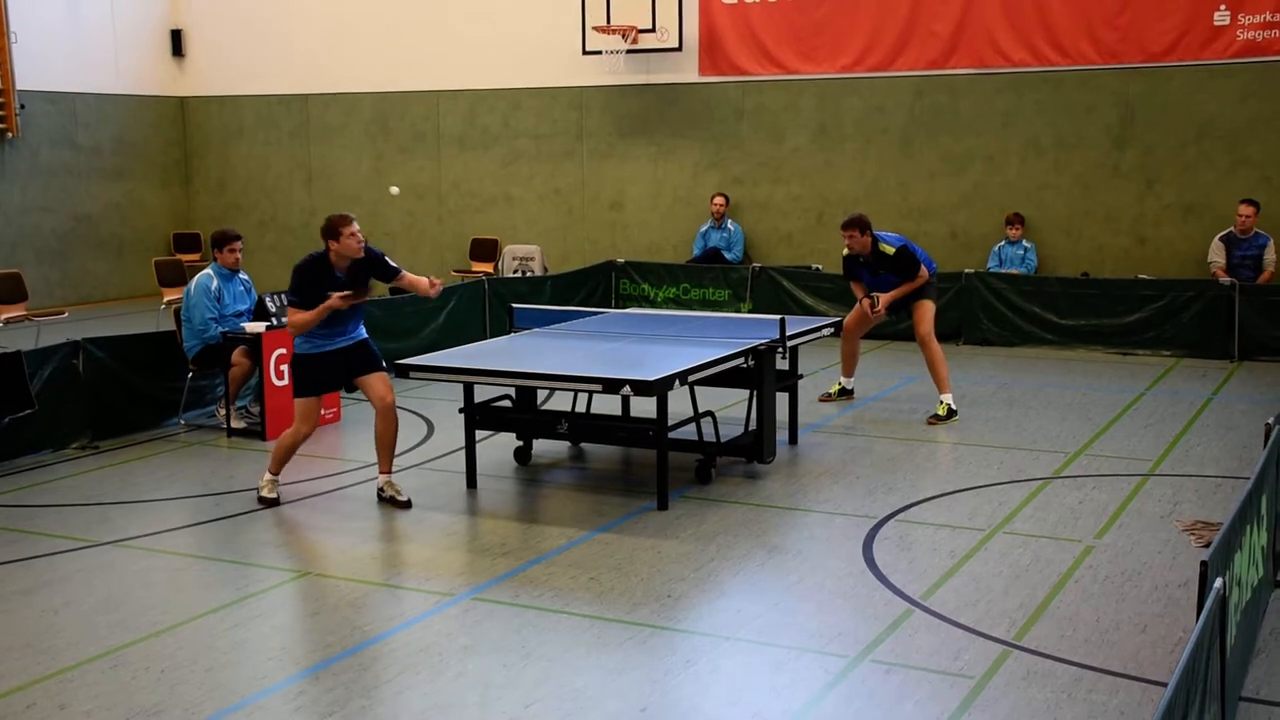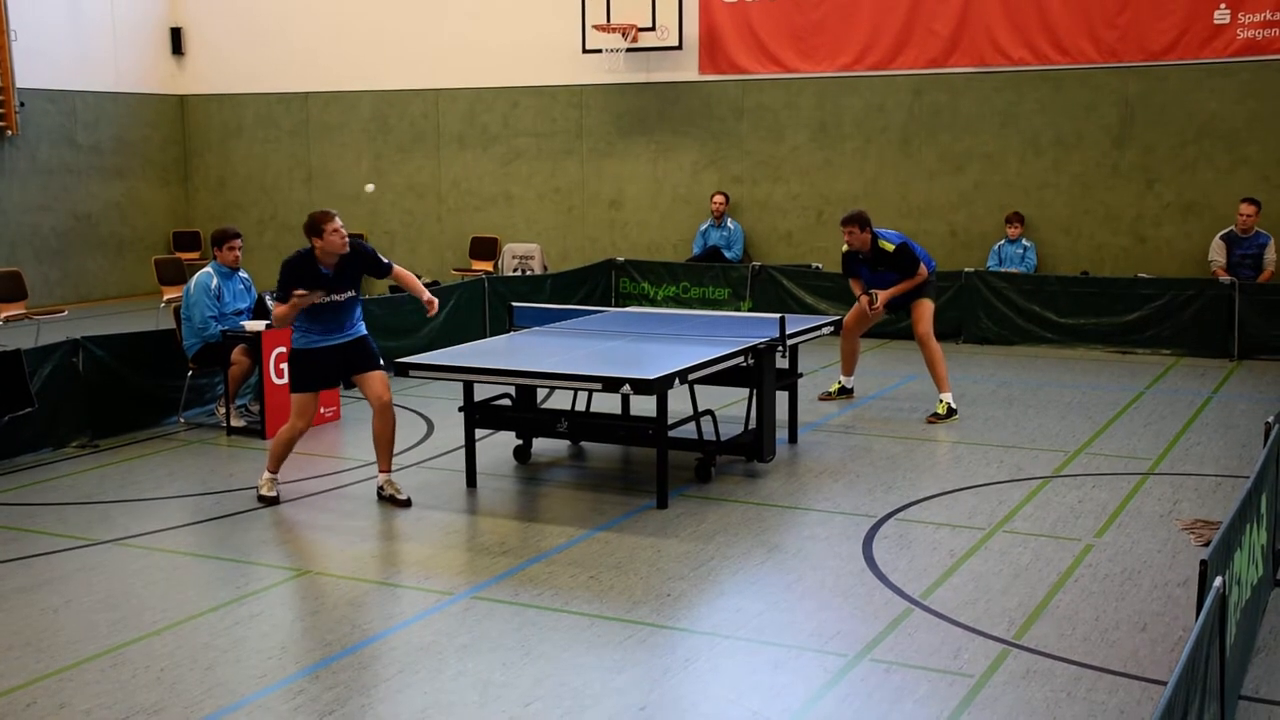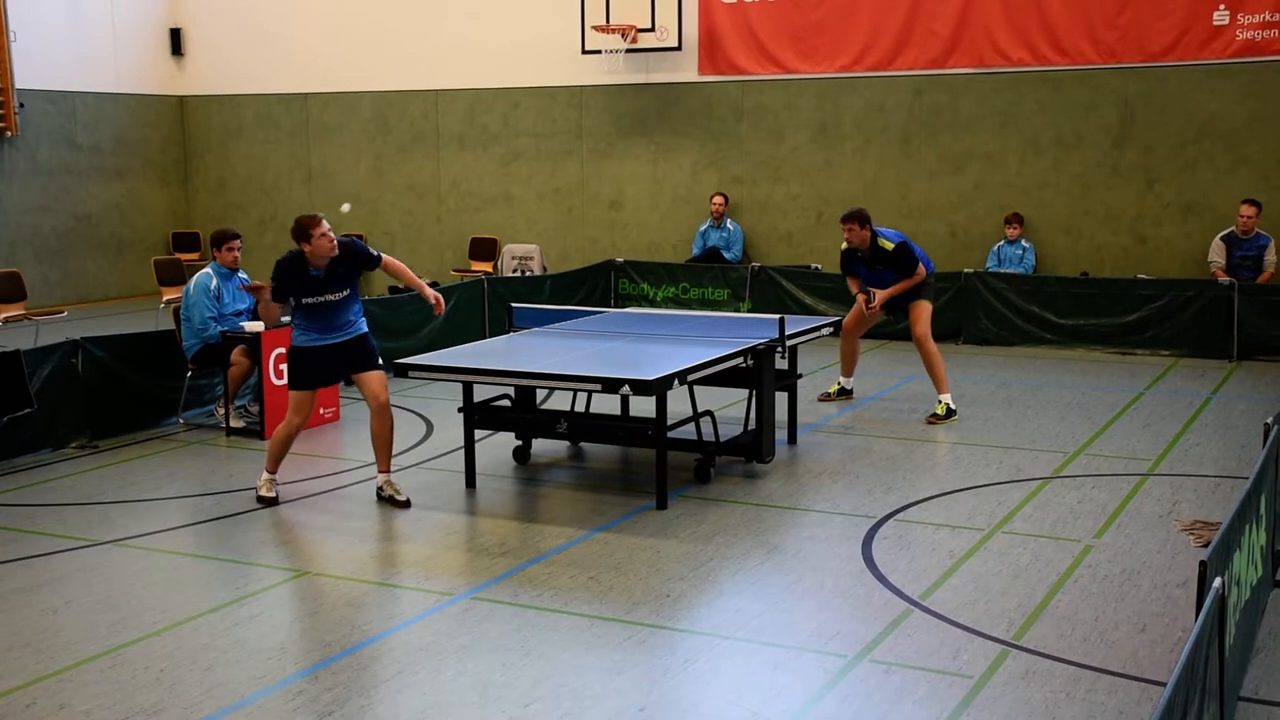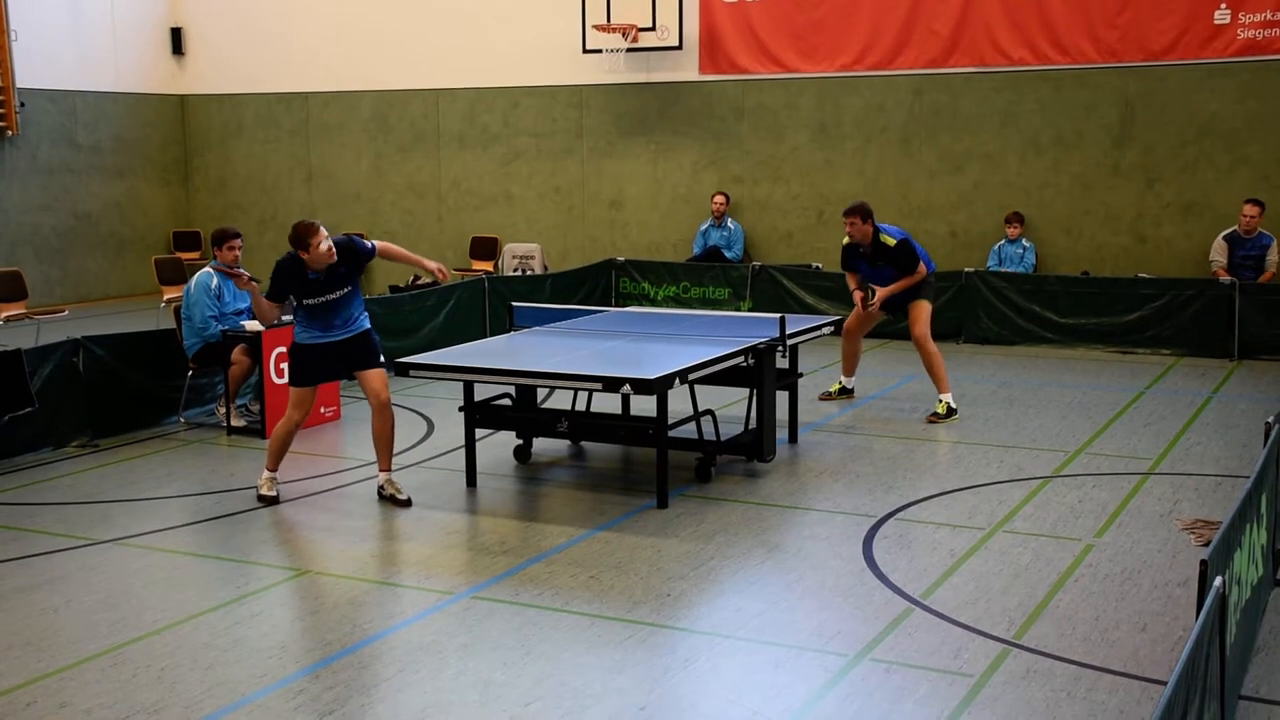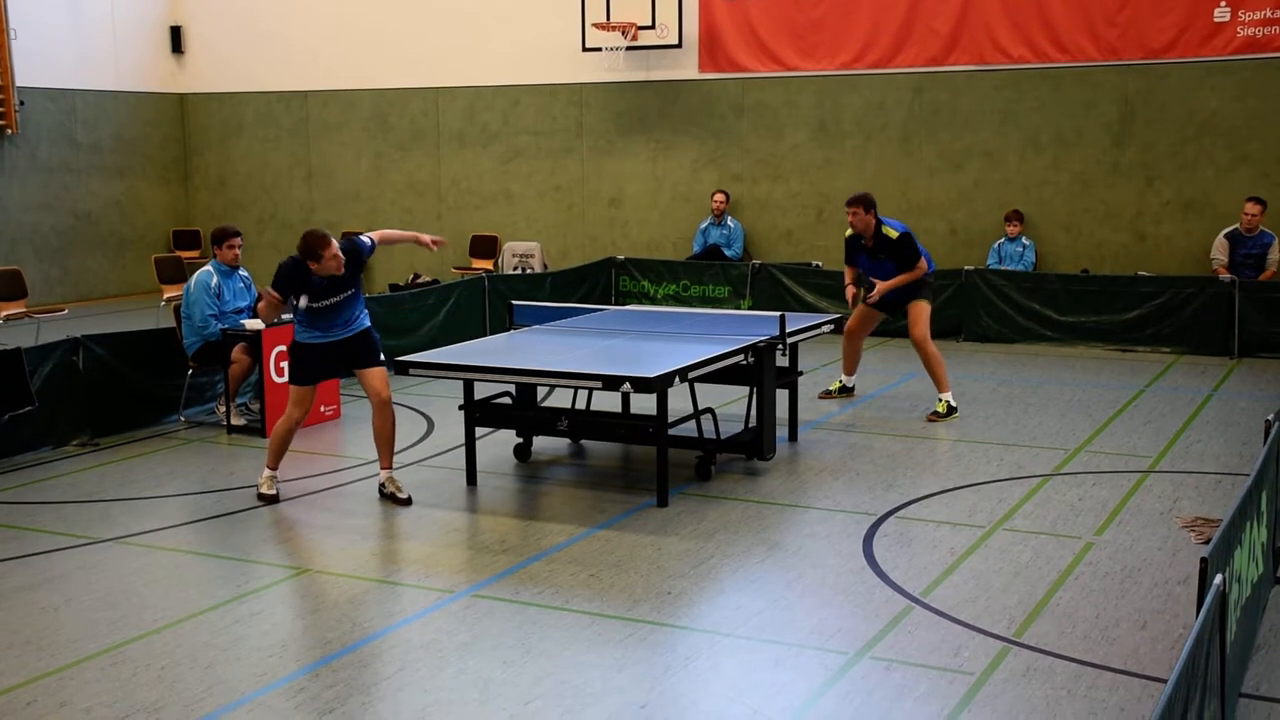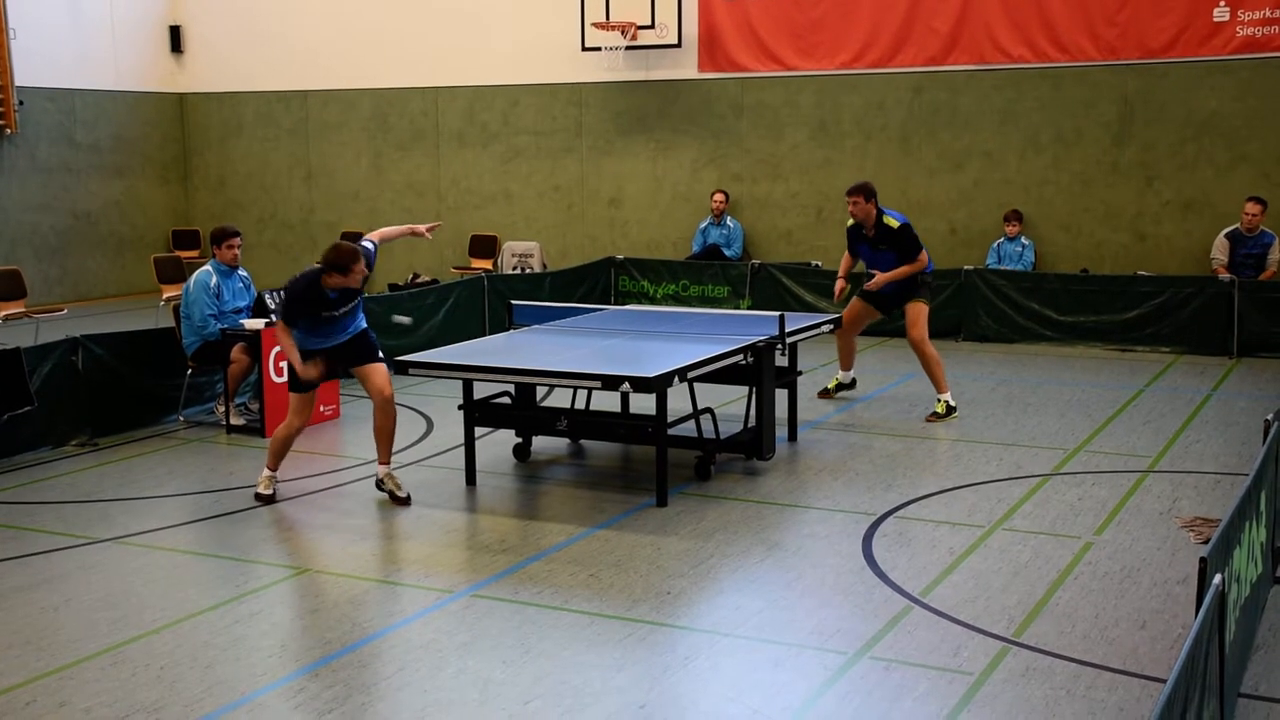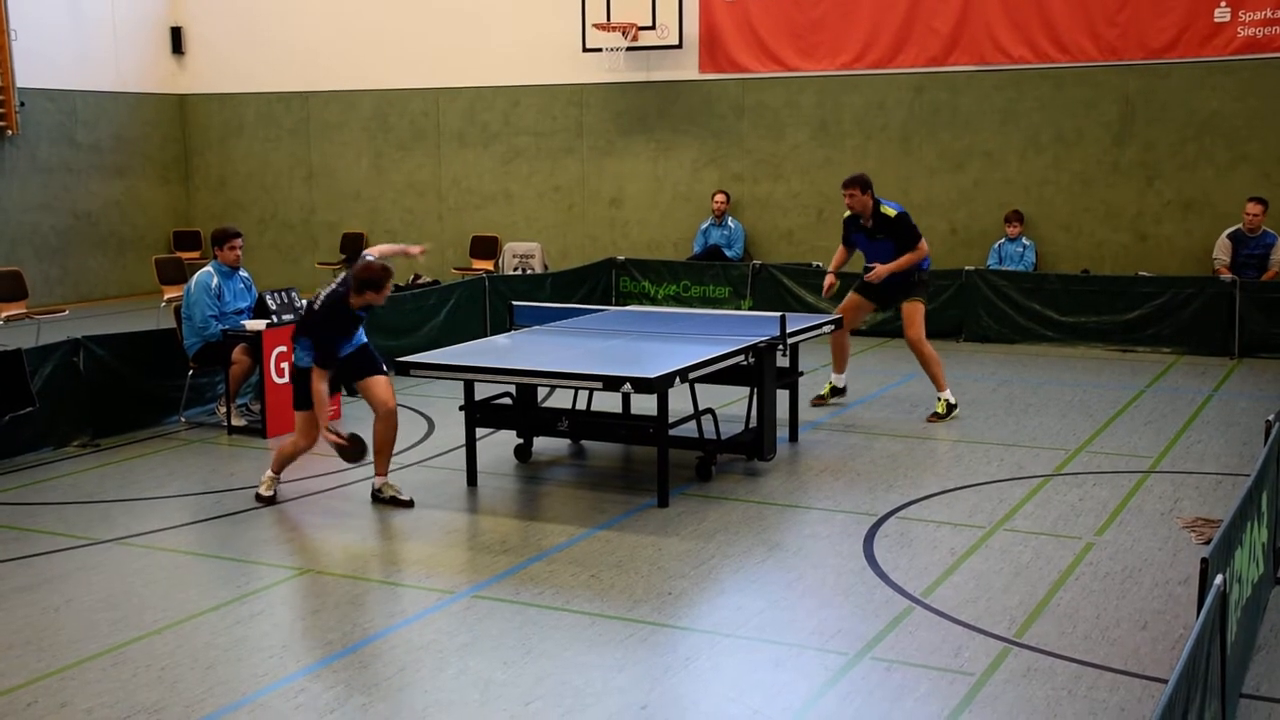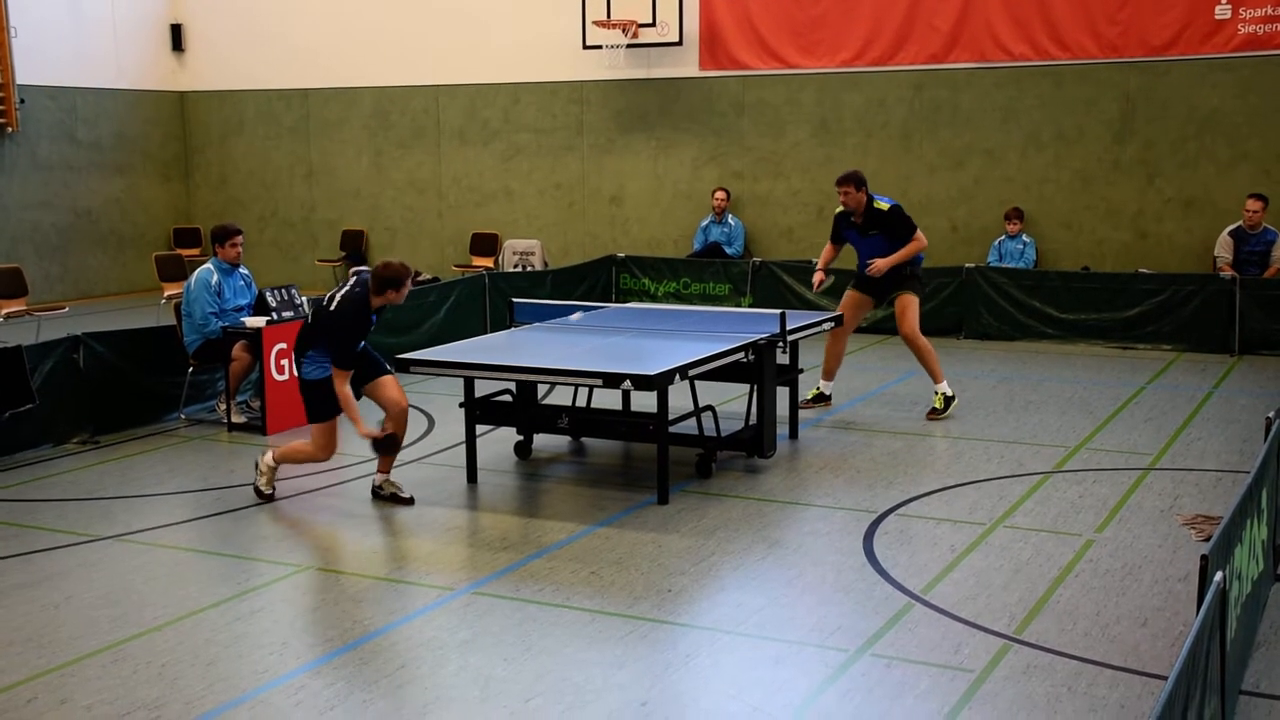
dt=0.1s
person 1, frame 1
left shoulder: (367, 257)
right shoulder: (307, 270)
left elbow: (406, 279)
right elbow: (294, 326)
left wrist: (430, 287)
right wrist: (329, 306)
left hip: (354, 341)
right hip: (312, 351)
left knee: (386, 402)
right knee: (303, 428)
left ankle: (385, 482)
right ankle: (270, 478)
person 1, frame 2
left shoulder: (358, 252)
right shoulder: (295, 265)
left elbow: (398, 273)
right elbow: (278, 320)
left wrist: (425, 295)
right wrist: (294, 305)
left hip: (353, 337)
right hip: (310, 346)
left knee: (383, 401)
right knee: (299, 424)
left ankle: (384, 480)
right ankle: (269, 476)
person 1, frame 3
left shoulder: (349, 249)
right shoulder: (288, 268)
left elbow: (389, 264)
right elbow: (271, 318)
left wrist: (426, 290)
right wrist: (263, 299)
left hip: (353, 336)
right hip: (309, 345)
left knee: (380, 401)
right knee: (296, 420)
left ankle: (385, 482)
right ankle: (268, 477)
person 1, frame 4
left shoulder: (348, 247)
right shoulder: (287, 268)
left elbow: (381, 248)
right elbow: (268, 318)
left wrist: (425, 264)
right wrist: (254, 294)
left hip: (356, 333)
right hip: (311, 341)
left knee: (381, 399)
right knee: (295, 416)
left ankle: (385, 480)
right ankle: (268, 476)
person 1, frame 5
left shoulder: (351, 250)
right shoulder: (290, 272)
left elbow: (378, 236)
right elbow: (268, 317)
left wrist: (418, 238)
right wrist: (268, 303)
left hip: (356, 331)
right hip: (311, 340)
left knee: (382, 398)
right knee: (295, 415)
left ankle: (386, 478)
right ankle: (269, 474)
person 1, frame 6
left shoulder: (360, 257)
right shoulder: (302, 290)
left elbow: (376, 236)
right elbow: (283, 332)
left wrist: (413, 229)
right wrist: (299, 366)
left hip: (353, 334)
right hip: (311, 346)
left knee: (384, 395)
right knee: (297, 422)
left ankle: (384, 473)
right ankle: (269, 474)
person 1, frame 7
left shoulder: (363, 275)
right shoulder: (328, 318)
left elbow: (373, 252)
right elbow: (320, 377)
left wrist: (404, 249)
right wrist: (324, 424)
left hip: (352, 346)
right hip: (313, 357)
left knee: (387, 406)
right knee: (306, 438)
left ankle: (382, 484)
right ankle: (271, 475)
person 1, frame 8
left shoulder: (367, 279)
right shoulder: (348, 323)
left elbow: (356, 271)
right elbow: (341, 383)
right wrist: (360, 426)
left hip: (353, 352)
right hip: (319, 364)
left knee: (399, 407)
right knee: (323, 450)
left ankle: (382, 481)
right ankle: (269, 462)
person 2, frame 1
left shoulder: (895, 250)
right shoulder: (849, 256)
left elbow: (922, 275)
right elbow: (856, 281)
left wrist: (890, 297)
right wrist: (863, 299)
left hip: (919, 284)
right hip: (882, 290)
left knee: (924, 335)
right knee: (849, 329)
left ankle: (947, 403)
right ankle: (846, 386)
person 2, frame 2
left shoulder: (894, 247)
right shoulder: (848, 252)
left elbow: (921, 273)
right elbow: (854, 278)
left wrist: (889, 294)
right wrist: (861, 296)
left hip: (918, 282)
right hip: (881, 288)
left knee: (923, 334)
right knee: (848, 327)
left ankle: (947, 402)
right ankle: (846, 385)
person 2, frame 3
left shoulder: (893, 246)
right shoulder: (848, 250)
left elbow: (920, 273)
right elbow: (852, 277)
left wrist: (887, 293)
right wrist: (858, 294)
left hip: (917, 283)
right hip: (880, 289)
left knee: (921, 336)
right knee: (848, 329)
left ankle: (946, 403)
right ankle: (845, 386)
person 2, frame 4
left shoulder: (895, 242)
right shoulder: (849, 245)
left elbow: (920, 272)
right elbow: (851, 272)
left wrist: (887, 292)
right wrist: (855, 291)
left hip: (917, 283)
right hip: (880, 288)
left knee: (920, 336)
right knee: (849, 330)
left ankle: (947, 402)
right ankle: (846, 385)
person 2, frame 5
left shoulder: (897, 236)
right shoulder: (852, 237)
left elbow: (921, 268)
right elbow: (851, 266)
left wrist: (887, 286)
right wrist: (850, 285)
left hip: (915, 283)
right hip: (881, 287)
left knee: (919, 338)
right knee: (851, 332)
left ankle: (947, 400)
right ankle: (847, 383)
person 2, frame 6
left shoulder: (897, 226)
right shoulder: (853, 227)
left elbow: (922, 261)
right elbow: (851, 255)
left wrist: (887, 277)
right wrist: (842, 277)
left hip: (913, 282)
right hip: (879, 283)
left knee: (917, 338)
right knee: (843, 327)
left ankle: (946, 400)
right ankle: (845, 379)
person 2, frame 7
left shoulder: (895, 217)
right shoulder: (851, 220)
left elbow: (922, 249)
right elbow: (846, 248)
left wrist: (890, 267)
right wrist: (832, 271)
left hip: (909, 279)
right hip: (874, 279)
left knee: (915, 338)
left ankle: (946, 399)
right ankle: (837, 384)
person 2, frame 8
left shoulder: (888, 211)
right shoulder: (842, 216)
left elbow: (920, 242)
right elbow: (833, 245)
left wrist: (889, 261)
right wrist: (820, 269)
left hip: (903, 272)
right hip: (869, 274)
left knee: (908, 332)
right knee: (838, 327)
left ankle: (943, 391)
right ankle: (824, 391)
person 3, frame 1
left shoulder: (242, 278)
right shoulder: (204, 283)
left elbow: (255, 314)
right elbow: (206, 330)
left hip: (238, 339)
right hip: (205, 346)
right knee: (246, 357)
left ankle: (258, 403)
right ankle: (226, 407)
person 3, frame 2
left shoulder: (242, 276)
right shoulder: (204, 281)
left elbow: (255, 312)
right elbow: (206, 329)
left hip: (238, 338)
right hip: (205, 345)
right knee: (245, 356)
left ankle: (258, 401)
right ankle: (225, 405)
person 3, frame 3
left shoulder: (241, 277)
right shoulder: (203, 282)
left elbow: (254, 313)
right elbow: (206, 330)
left hip: (238, 339)
right hip: (204, 345)
right knee: (244, 357)
left ankle: (257, 402)
right ankle: (224, 406)
person 3, frame 4
right shoulder: (204, 281)
left elbow: (255, 312)
right elbow: (206, 329)
left hip: (239, 339)
right hip: (205, 344)
right knee: (245, 356)
left ankle: (258, 401)
right ankle: (225, 405)
person 3, frame 5
left shoulder: (242, 275)
right shoulder: (204, 280)
left elbow: (255, 311)
right elbow: (206, 327)
right hip: (205, 343)
right knee: (245, 354)
left ankle: (258, 400)
right ankle: (225, 404)
person 3, frame 6
left shoulder: (242, 275)
right shoulder: (203, 279)
left elbow: (254, 311)
right elbow: (206, 327)
left hip: (238, 337)
right hip: (204, 343)
right knee: (244, 354)
left ankle: (258, 399)
right ankle: (224, 404)
person 3, frame 7
left shoulder: (243, 275)
right shoulder: (204, 281)
left elbow: (255, 311)
right elbow: (207, 328)
left hip: (239, 337)
right hip: (205, 344)
right knee: (245, 355)
left ankle: (259, 400)
right ankle: (226, 405)
person 3, frame 8
left shoulder: (243, 273)
right shoulder: (204, 278)
left elbow: (255, 308)
right elbow: (207, 325)
right hip: (205, 341)
right knee: (245, 352)
left ankle: (259, 397)
right ankle: (226, 401)
